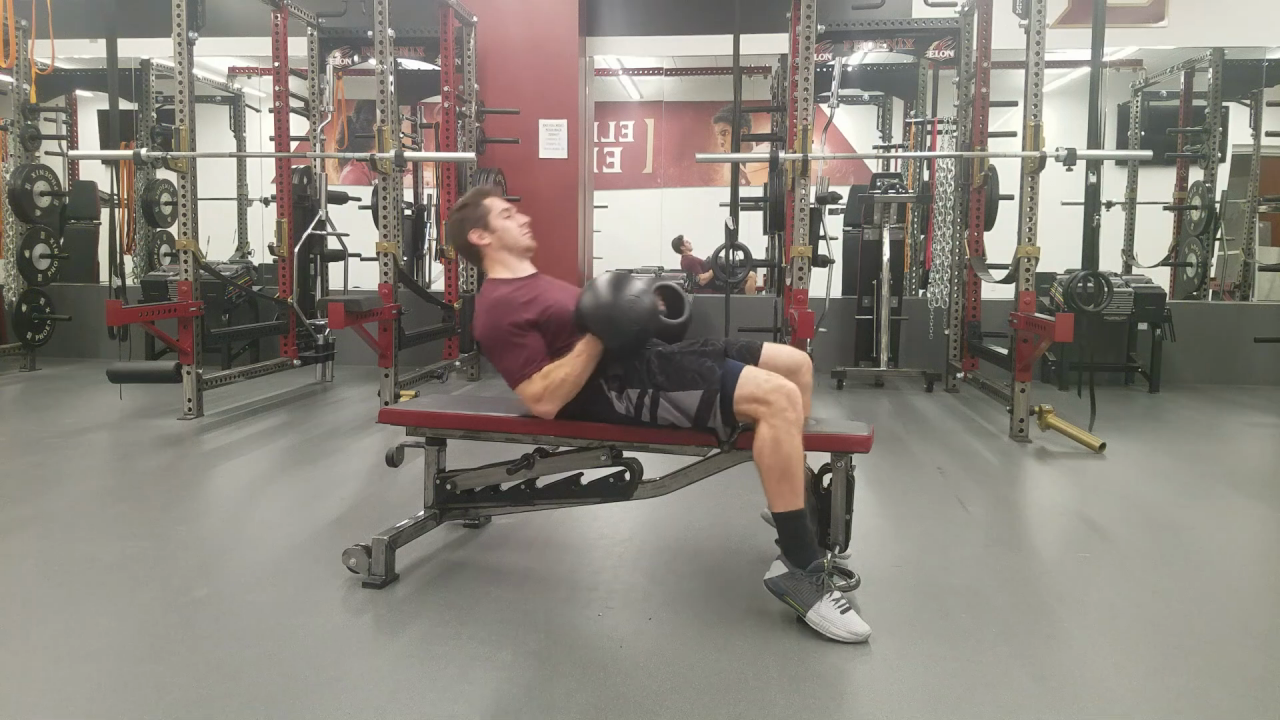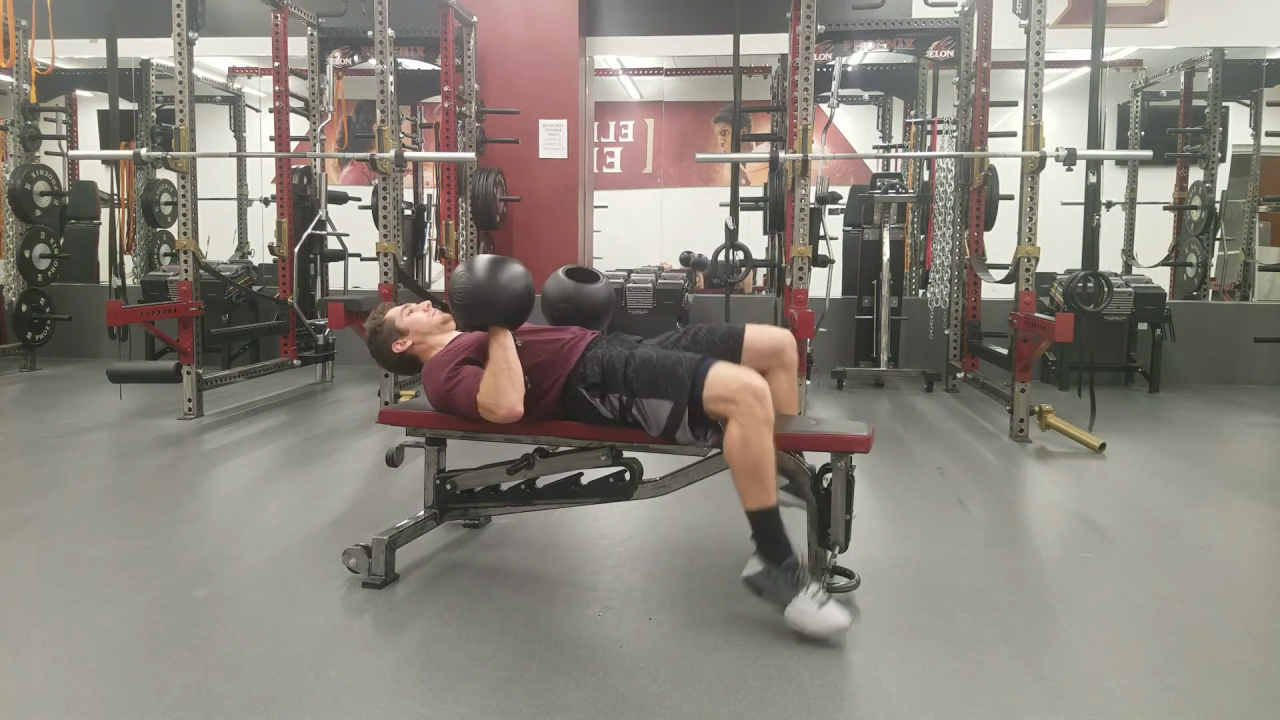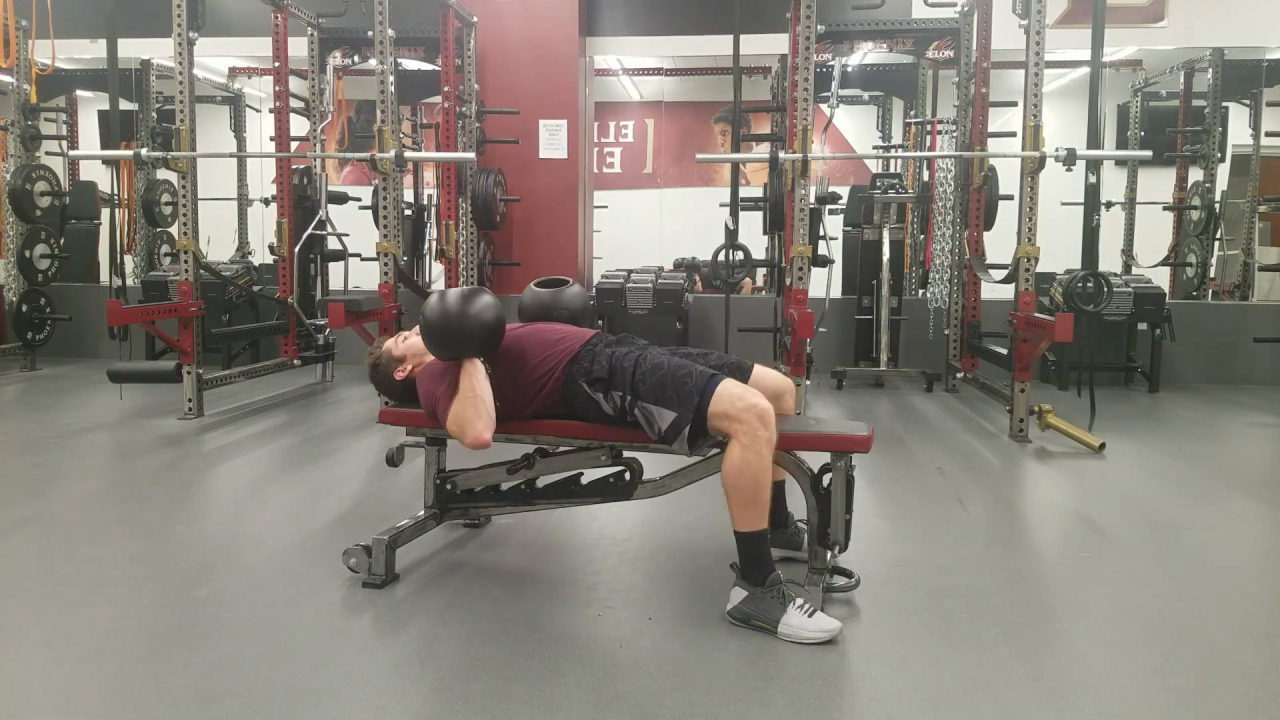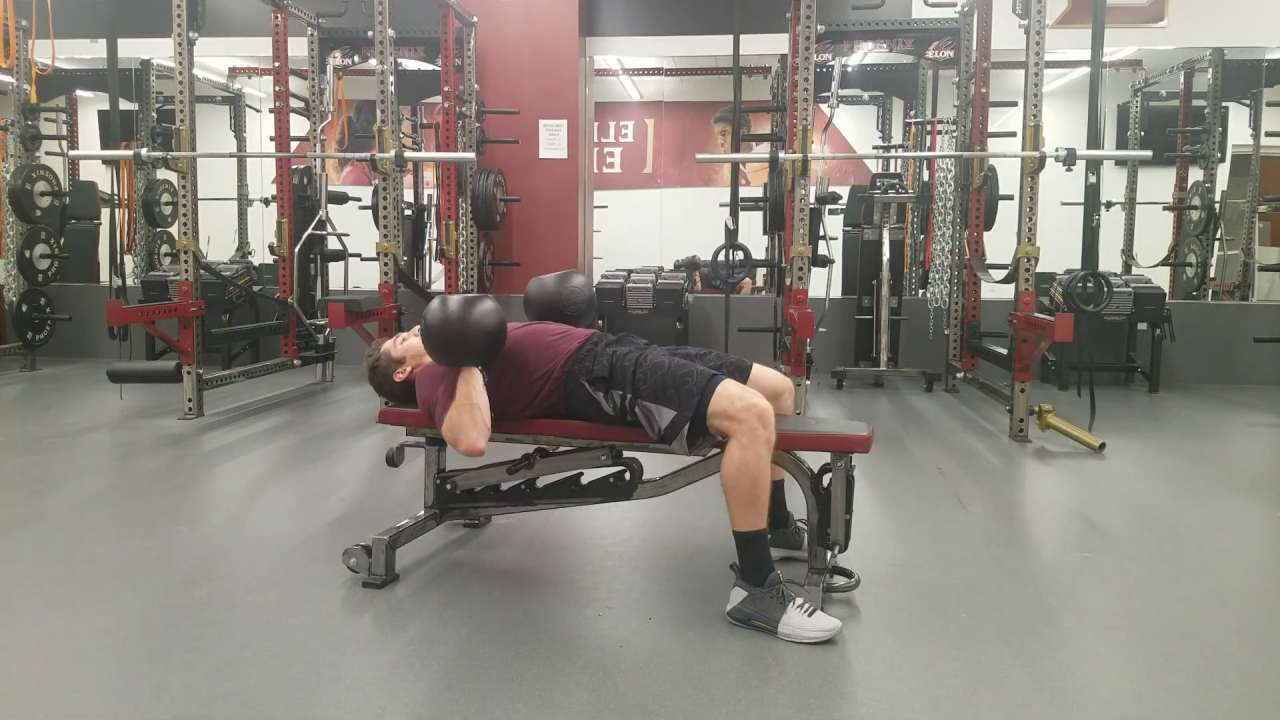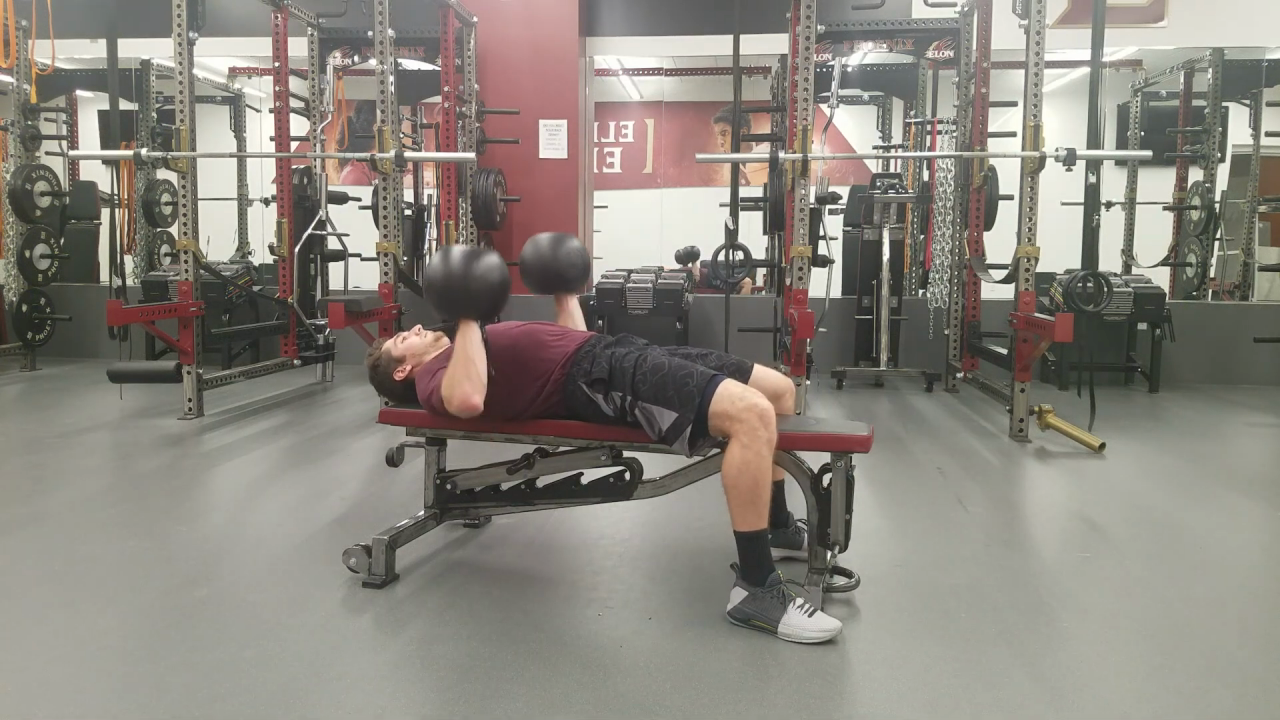
dt=0.7s
person 1, frame 1
left shoulder: (529, 283)
right shoulder: (497, 312)
right elbow: (544, 401)
right wrist: (600, 335)
left hip: (647, 353)
right hip: (623, 383)
left knee: (795, 363)
right knee: (779, 397)
left ankle: (790, 505)
right ankle: (799, 566)
person 1, frame 2
left shoulder: (463, 344)
right shoulder: (443, 369)
right elbow: (507, 404)
right wrist: (498, 326)
left hip: (612, 350)
right hip: (597, 382)
left knee: (776, 344)
right knee: (748, 393)
right ankle: (775, 564)
person 1, frame 3
left shoulder: (456, 354)
right shoulder: (436, 376)
right elbow: (478, 433)
right wrist: (467, 351)
right hip: (598, 376)
left knee: (779, 391)
right knee: (752, 415)
left ankle: (779, 527)
right ankle: (756, 589)
person 1, frame 4
right shoulder: (436, 378)
right elbow: (472, 440)
right wrist: (466, 357)
right hip: (598, 377)
left knee: (777, 389)
right knee: (751, 416)
left ankle: (779, 527)
right ankle: (756, 589)
person 1, frame 5
left shoulder: (461, 353)
right shoulder: (437, 376)
right elbow: (467, 400)
left wrist: (566, 290)
right wrist: (462, 316)
right hip: (597, 380)
left knee: (777, 389)
right knee: (752, 415)
left ankle: (778, 527)
right ankle: (757, 590)
